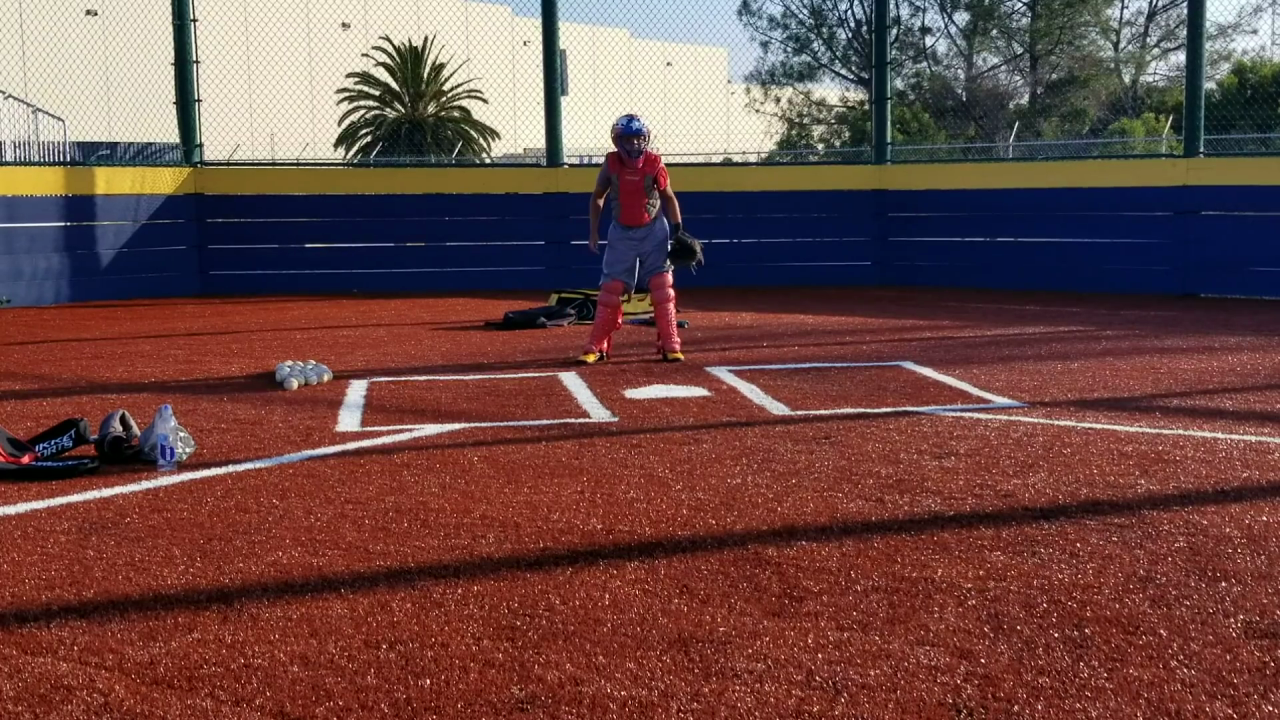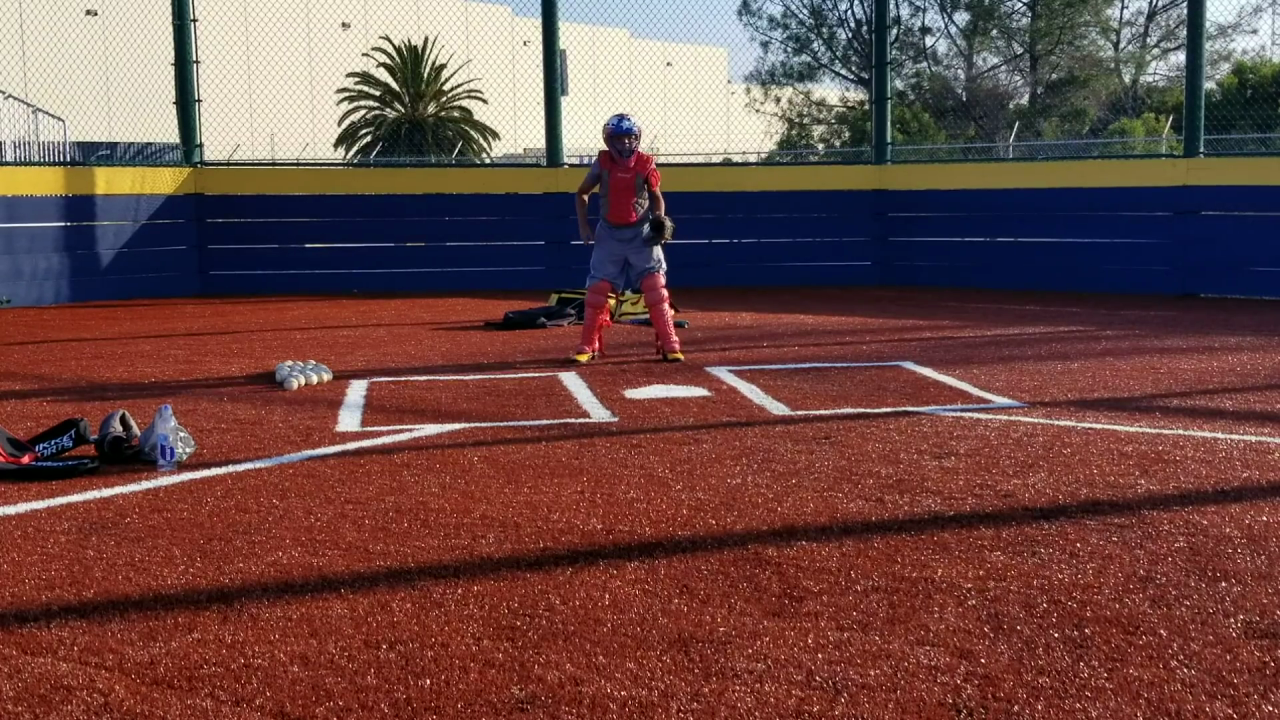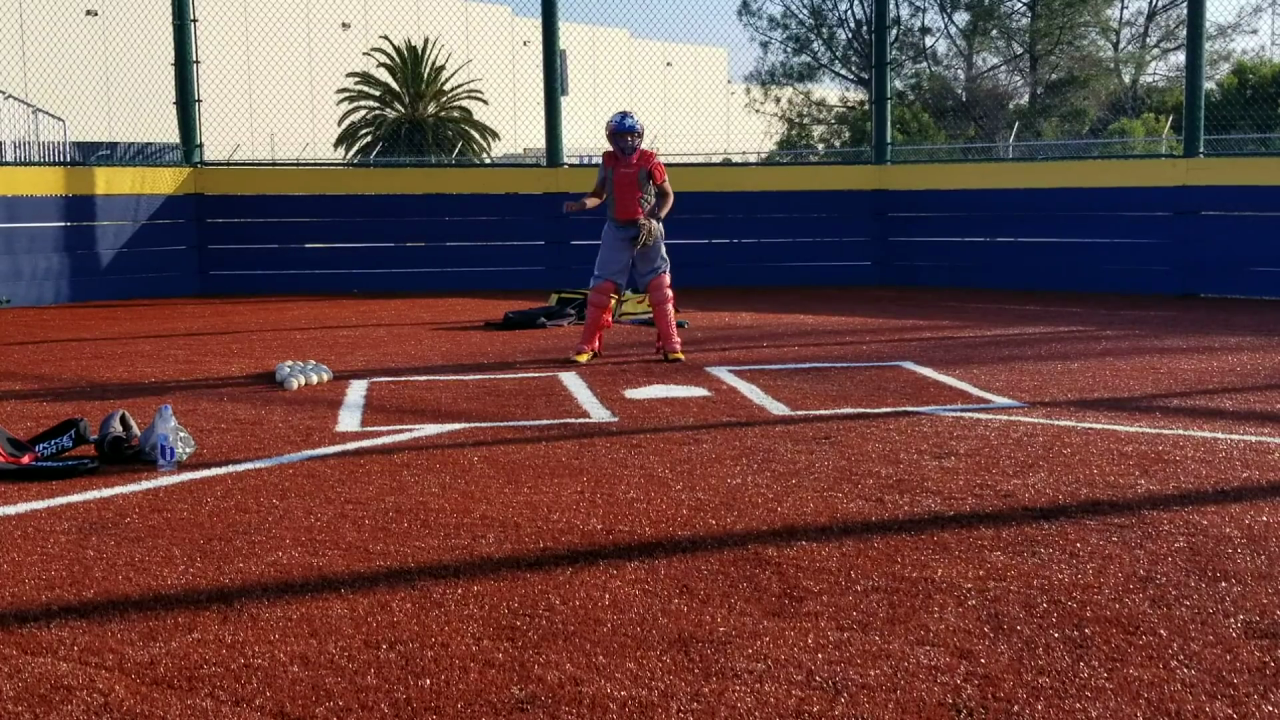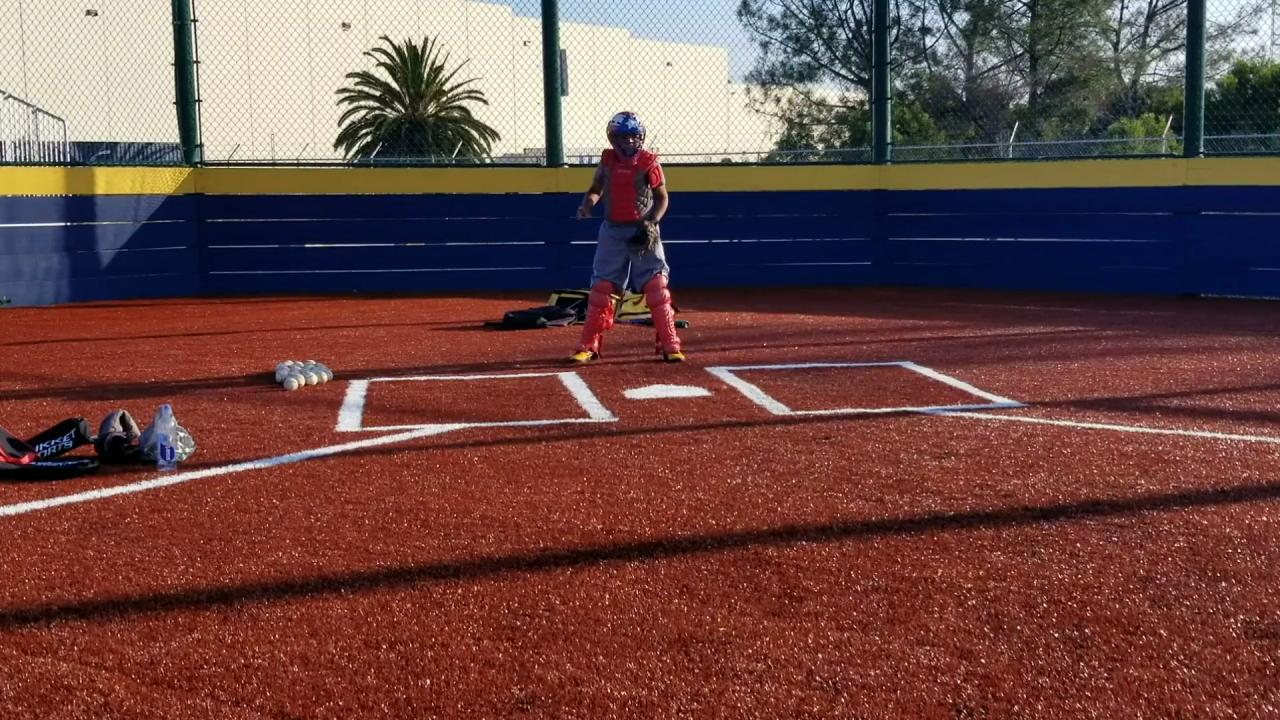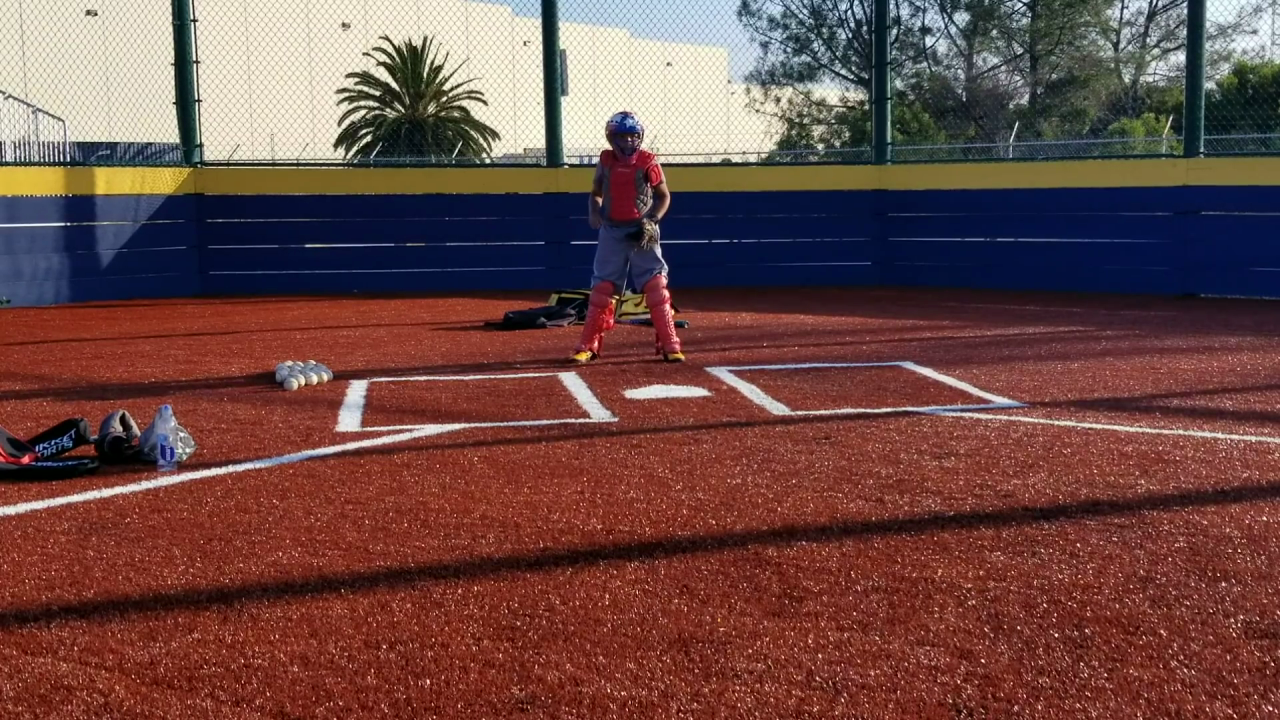
dt=0.4s
person 1, frame 1
left shoulder: (655, 164)
right shoulder: (611, 164)
left elbow: (668, 198)
right elbow: (598, 197)
left wrist: (678, 228)
right wrist: (594, 231)
left hip: (654, 232)
right hip: (622, 233)
left knee: (662, 287)
right knee: (611, 289)
left ankle: (670, 346)
right ankle: (596, 347)
person 1, frame 2
left shoulder: (646, 165)
right shoulder: (602, 162)
left elbow: (656, 197)
right elbow: (583, 191)
right wrist: (583, 223)
left hip: (641, 233)
right hip: (609, 233)
left knee: (656, 288)
right knee: (598, 289)
left ankle: (669, 345)
right ankle: (588, 347)
person 1, frame 3
left shoulder: (650, 161)
right shoulder: (608, 162)
left elbow: (667, 194)
right elbow: (598, 195)
left wrist: (656, 219)
right wrist: (581, 205)
left hip: (647, 232)
right hip: (616, 231)
left knee: (659, 287)
right knee: (601, 288)
left ankle: (671, 346)
right ankle: (588, 346)
person 1, frame 4
left shoulder: (649, 163)
right shoulder: (607, 161)
left elbow: (662, 197)
right elbow: (595, 190)
left wrist: (653, 222)
right wrist: (586, 205)
left hip: (643, 232)
right hip: (612, 231)
left knee: (657, 287)
right knee: (601, 288)
left ankle: (670, 345)
right ankle: (588, 346)
person 1, frame 5
left shoulder: (648, 162)
right shoulder: (605, 161)
left elbow: (664, 196)
right elbow: (596, 194)
left wrist: (653, 220)
right wrist: (594, 213)
left hip: (643, 232)
right hip: (612, 232)
left knee: (656, 287)
right knee: (602, 289)
left ankle: (670, 346)
right ankle: (587, 347)
